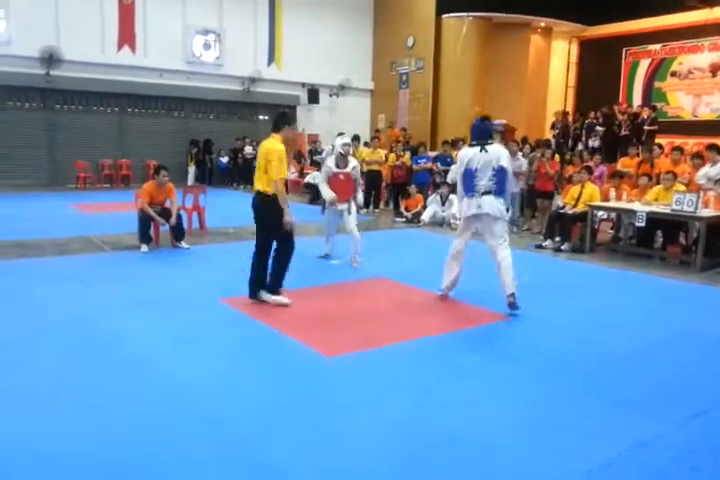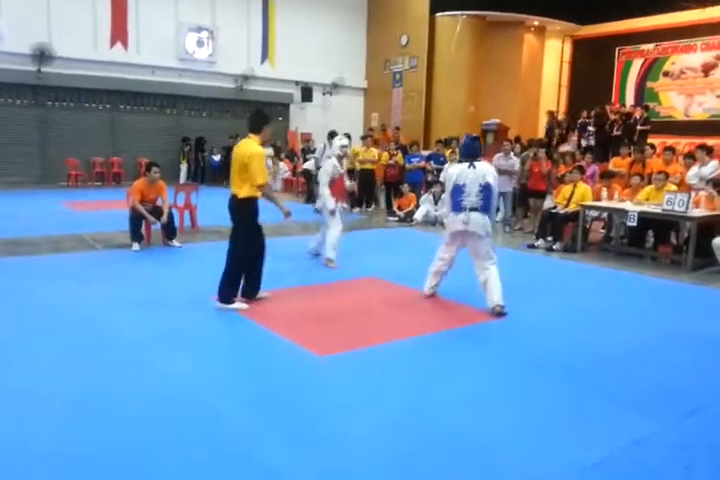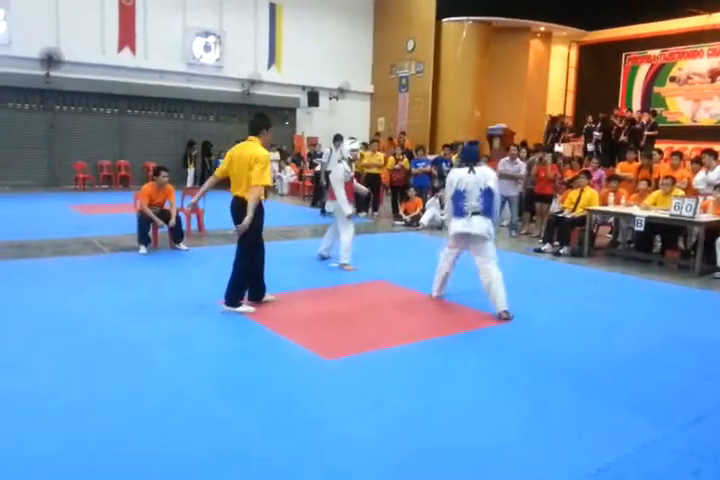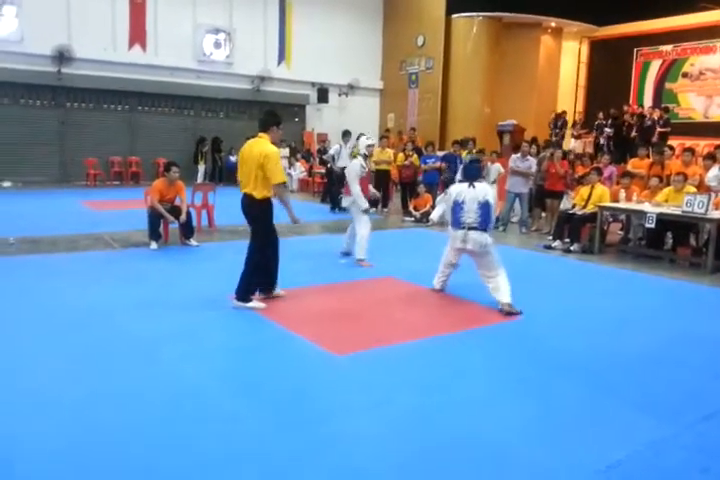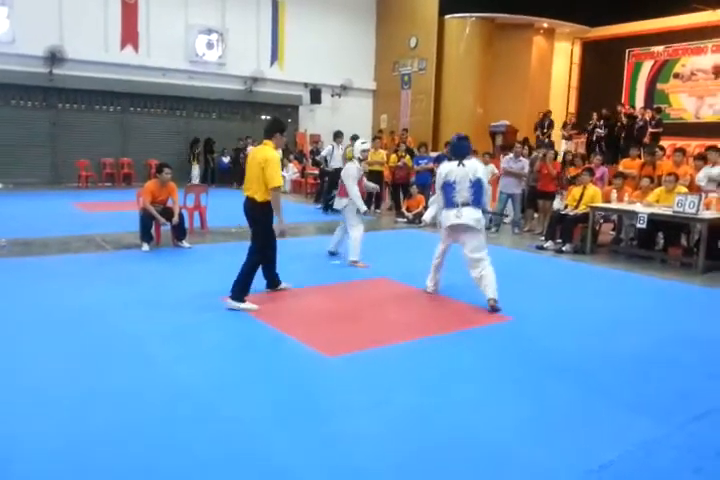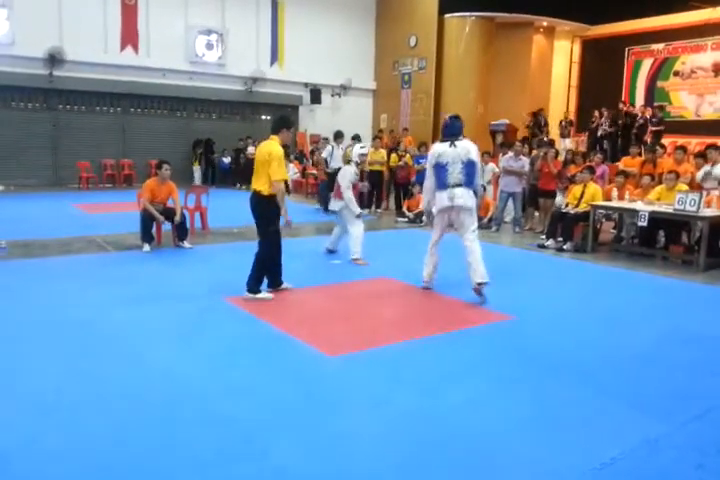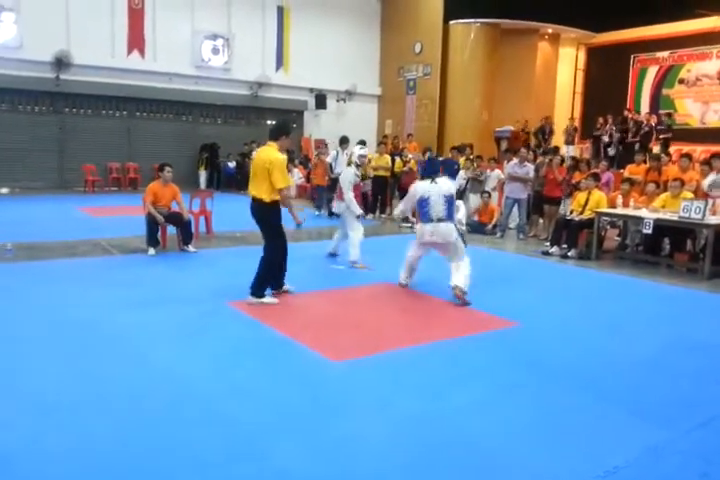
dt=0.4s
person 1, frame 1
left shoulder: (265, 144)
right shoulder: (278, 148)
right elbow: (278, 183)
right wrist: (287, 212)
left hip: (259, 199)
right hip: (270, 201)
left knee: (263, 246)
right knee: (286, 244)
left ankle: (256, 291)
right ankle: (272, 290)
person 1, frame 2
left shoulder: (241, 145)
right shoulder: (256, 151)
right elbow: (263, 187)
left wrist: (269, 171)
right wrist: (282, 207)
left hip: (237, 201)
right hip: (246, 204)
left knee: (256, 246)
right knee: (239, 251)
left ankle: (251, 290)
right ankle: (225, 297)
person 1, frame 3
left shoulder: (237, 149)
right shoulder: (261, 154)
left elbow: (216, 176)
right elbow: (256, 187)
left wrist: (197, 197)
right wrist: (250, 216)
left hip: (237, 203)
right hip: (249, 207)
left knee: (255, 250)
right knee: (246, 253)
left ankle: (257, 293)
right ankle: (232, 301)
person 1, frame 4
left shoulder: (247, 146)
right shoulder: (270, 151)
right elbow: (278, 186)
right wrist: (290, 212)
left hip: (248, 200)
right hip: (260, 204)
left knee: (270, 243)
right knee: (258, 249)
left ankle: (266, 288)
right ankle: (242, 296)
person 1, frame 5
left shoulder: (255, 151)
right shoulder: (272, 156)
right elbow: (274, 190)
right wrist: (280, 220)
left hip: (251, 203)
right hip: (261, 206)
left knee: (268, 245)
right knee: (257, 252)
left ankle: (273, 282)
right ankle: (236, 297)
person 1, frame 6
left shoulder: (264, 145)
right shoulder: (276, 150)
right elbow: (278, 184)
right wrist: (284, 211)
left hip: (258, 197)
right hip: (266, 200)
left knee: (273, 242)
right knee: (267, 245)
left ankle: (275, 282)
right ankle: (252, 289)
person 1, frame 7
left shoulder: (260, 152)
right shoulder: (277, 158)
right elbow: (282, 191)
right wrist: (295, 215)
left hip: (257, 203)
right hip: (267, 206)
left knee: (279, 244)
right knee: (273, 249)
left ankle: (277, 284)
right ankle: (256, 293)
person 2, frame 1
left shoulder: (464, 154)
right shoulder: (501, 152)
left elbow: (460, 185)
right elbow: (508, 182)
right wrist: (504, 204)
left hip: (470, 206)
right hip: (493, 206)
left knee: (458, 249)
right knee: (501, 250)
left ankle: (445, 289)
right ankle: (510, 295)
person 2, frame 2
left shoulder: (453, 170)
right shoulder: (489, 170)
left elbow: (449, 197)
right elbow: (493, 200)
right wrist: (489, 221)
left hip: (456, 220)
right hip: (479, 221)
left knee: (444, 256)
right knee: (488, 264)
left ankle: (430, 289)
right ankle: (496, 304)
person 2, frame 3
left shoulder: (453, 175)
right shoulder: (490, 174)
left elbow: (449, 204)
right elbow: (495, 204)
right wrist: (492, 225)
left hip: (458, 225)
right hip: (481, 225)
left knee: (447, 261)
right knee: (489, 267)
left ankle: (436, 292)
right ankle: (502, 309)
person 2, frame 4
left shoulder: (453, 189)
right shoulder: (488, 190)
left elbow: (448, 215)
right elbow: (490, 217)
left hip: (458, 235)
right hip: (479, 237)
left knee: (449, 260)
right knee: (495, 273)
left ankle: (438, 285)
right ankle: (506, 304)
person 2, frame 5
left shoulder: (444, 168)
right shoulder: (477, 166)
left elbow: (439, 197)
right elbow: (484, 194)
left wrist: (442, 218)
right wrist: (483, 212)
left hip: (450, 217)
right hip: (472, 216)
left knee: (439, 255)
right knee: (479, 260)
left ankle: (431, 286)
right ankle: (491, 298)
person 2, frame 6
left shoulder: (436, 149)
right shoulder: (470, 147)
left elbow: (429, 180)
right elbow: (478, 177)
left wrist: (426, 206)
right wrist: (476, 197)
left hip: (442, 199)
right hip: (464, 197)
left knee: (435, 240)
right knee: (470, 239)
left ankle: (427, 281)
right ankle: (479, 282)
person 2, frame 7
left shoulder: (416, 187)
right shoulder: (449, 184)
left elbow: (405, 207)
left wrist: (397, 212)
left hip: (425, 230)
right hip: (446, 229)
left knee: (414, 255)
right knee: (461, 261)
left ankle: (404, 280)
right ankle: (459, 288)
person 3, frame 1
left shoulder: (354, 164)
right shoulder: (329, 163)
left elbow: (358, 183)
right elbow: (322, 182)
left wrist: (359, 197)
right wrist: (329, 196)
left hip: (349, 203)
right hip: (333, 203)
left knee: (352, 229)
right knee: (330, 229)
left ankle: (355, 257)
right ankle: (327, 252)
person 3, frame 2
left shoulder: (342, 162)
right shoulder: (330, 164)
right elbow: (323, 185)
left wrist: (348, 185)
right wrist: (330, 205)
left hip: (337, 201)
right hip: (329, 201)
left knee: (330, 227)
right knee: (335, 227)
left ankle: (315, 249)
right ankle: (329, 257)
person 3, frame 3
left shoulder: (349, 166)
right shoulder: (340, 168)
right elbow: (339, 190)
left wrist: (362, 189)
right wrist: (347, 210)
left hip: (344, 203)
right hip: (338, 203)
left knee: (336, 228)
right knee: (347, 231)
left ankle: (323, 252)
right ankle: (344, 262)
person 3, frame 4
left shoulder: (364, 162)
right shoulder: (355, 164)
right elbow: (354, 187)
left wrist: (372, 191)
right wrist: (364, 204)
left hip: (359, 199)
right hip: (354, 199)
left knee: (355, 225)
right knee: (364, 226)
left ankle: (347, 250)
right ankle: (360, 258)
person 3, frame 5
left shoulder: (358, 166)
right shoulder: (352, 168)
left elbow: (362, 183)
right elbow: (352, 189)
left wrist: (372, 186)
right wrist: (362, 207)
left hip: (348, 201)
right hip: (347, 201)
left knee: (345, 226)
right knee: (356, 229)
left ankle: (333, 249)
right ankle: (354, 259)
person 3, frame 6
left shoulder: (355, 169)
right shoulder: (348, 170)
right elbow: (347, 193)
left wrist: (361, 187)
right wrist: (357, 210)
left hip: (343, 203)
right hip: (343, 203)
left knee: (342, 225)
right knee: (357, 227)
left ankle: (331, 247)
right ankle: (356, 257)
person 3, frame 7
left shoulder: (356, 171)
right shoulder: (349, 172)
right elbow: (348, 194)
right wrist: (357, 210)
left hip: (346, 205)
right hip: (345, 205)
left knee: (345, 229)
right knee: (357, 230)
left ankle: (332, 250)
right ankle: (354, 260)
